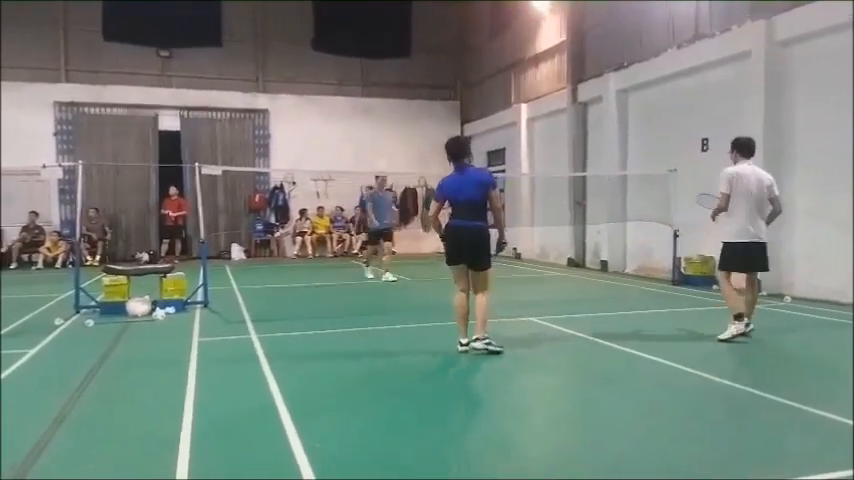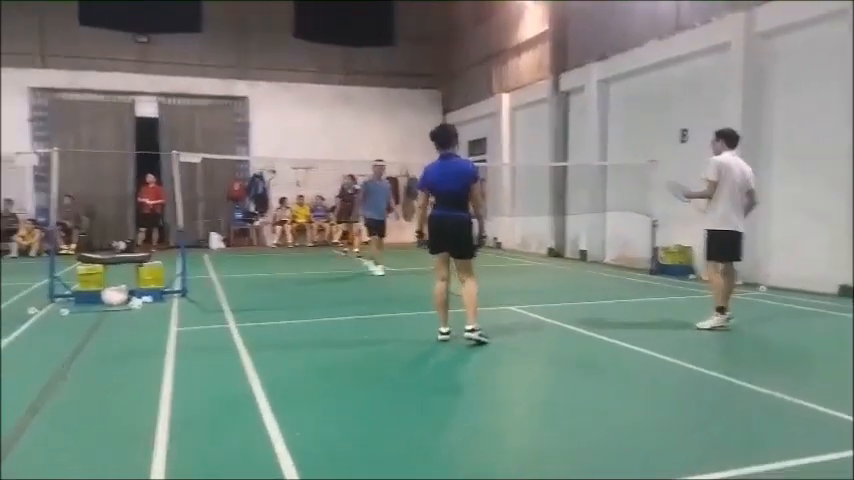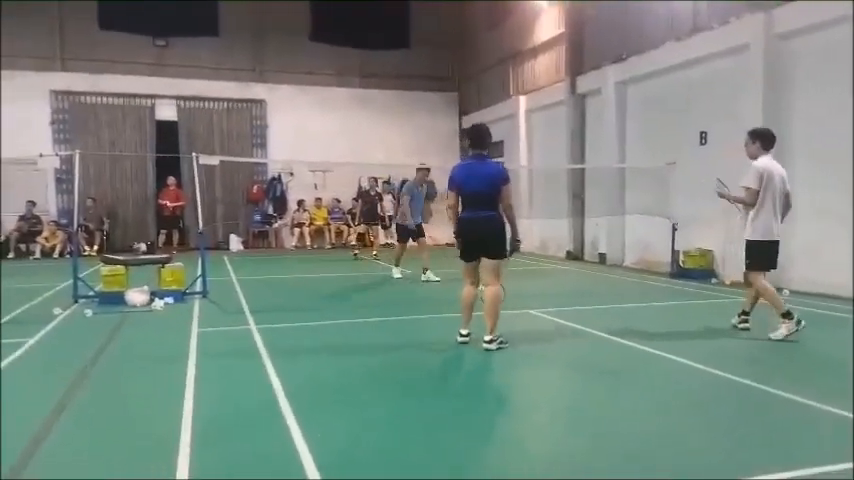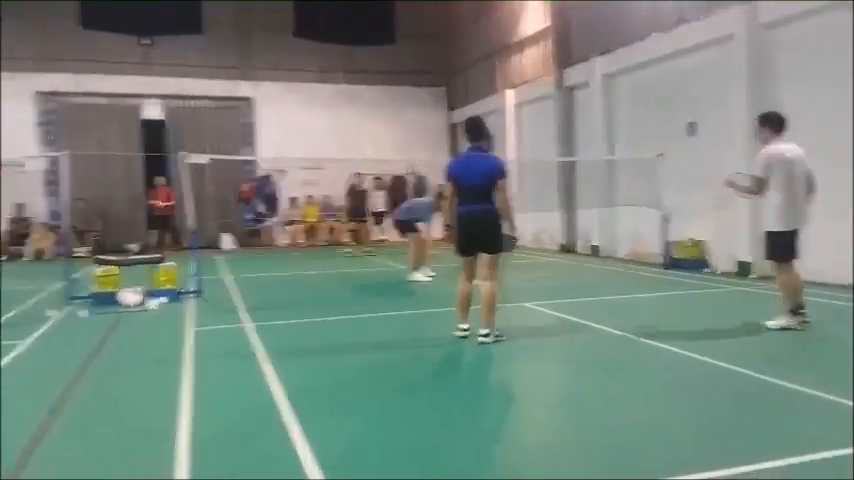
dt=0.5s
person 1, frame 1
left shoulder: (446, 183)
right shoulder: (485, 176)
left elbow: (433, 215)
right elbow: (497, 209)
left wrist: (443, 236)
right wrist: (501, 236)
left hip: (455, 234)
right hip: (478, 234)
left knee: (461, 289)
right knee: (481, 290)
left ankle: (463, 339)
right ankle: (480, 336)
person 1, frame 2
left shoulder: (429, 171)
right shoulder: (468, 167)
left elbow: (422, 206)
right elbow: (476, 203)
left wrist: (419, 230)
right wrist: (481, 230)
left hip: (437, 225)
right hip: (461, 225)
left knee: (442, 278)
right knee: (468, 278)
left ankle: (443, 328)
right ankle: (472, 326)
person 1, frame 3
left shoulder: (457, 170)
right shoulder: (498, 169)
left elbow: (452, 206)
right elbow: (507, 205)
left wrist: (457, 232)
right wrist: (515, 234)
left hip: (467, 227)
right hip: (492, 227)
left knee: (470, 282)
right knee: (492, 283)
left ankle: (464, 331)
right ankle: (490, 336)
person 1, frame 4
left shoulder: (455, 163)
right shoulder: (494, 163)
left elbow: (450, 198)
right elbow: (502, 199)
left wrist: (450, 225)
right wrist: (510, 228)
left hip: (465, 221)
right hip: (488, 221)
left knee: (466, 277)
right knee: (489, 277)
left ankle: (462, 325)
right ankle: (486, 330)
person 2, frame 1
left shoulder: (730, 172)
right shoulder: (766, 176)
left elbow: (724, 204)
right elbow: (777, 208)
left wrist: (714, 212)
left hip: (736, 236)
right hip: (758, 237)
left knee: (724, 277)
right knee: (752, 279)
left ankle: (739, 320)
right ankle: (746, 320)
person 2, frame 2
left shoulder: (717, 161)
right shoulder: (745, 167)
left elbow: (710, 192)
right elbow: (752, 201)
left wrist: (691, 195)
left hip: (719, 224)
right hip: (736, 226)
left knee: (712, 268)
right knee: (728, 268)
left ankle: (721, 314)
right ankle: (723, 312)
person 2, frame 3
left shoulder: (758, 166)
right shoulder: (778, 168)
left elbow: (751, 200)
right elbow: (788, 203)
left wrist: (728, 196)
left hip: (758, 232)
right hip: (771, 231)
left knee: (755, 277)
right knee: (757, 275)
left ankle: (789, 319)
right ankle: (744, 316)
person 2, frame 4
left shoulder: (767, 153)
right shoulder: (797, 151)
left elbow: (756, 189)
right elbow: (810, 185)
left wrist: (735, 185)
left hip: (778, 219)
right hip: (794, 218)
left knee: (782, 266)
right knee: (786, 265)
left ankle: (792, 316)
right ankle: (799, 309)
